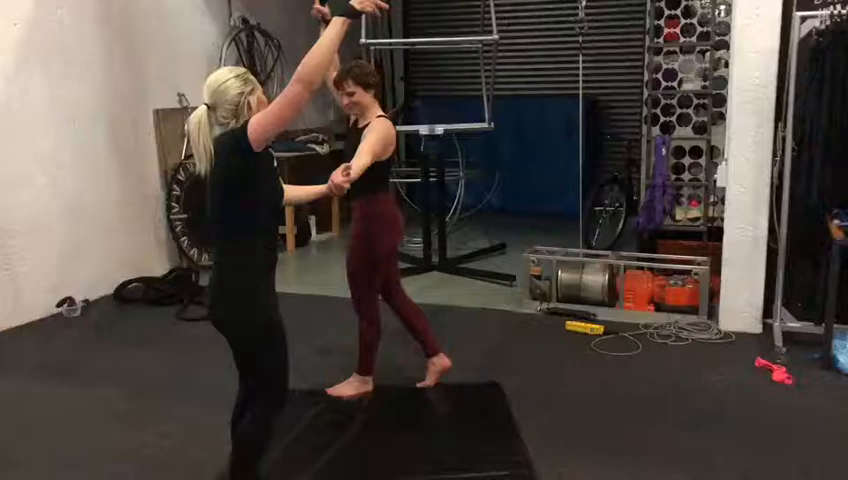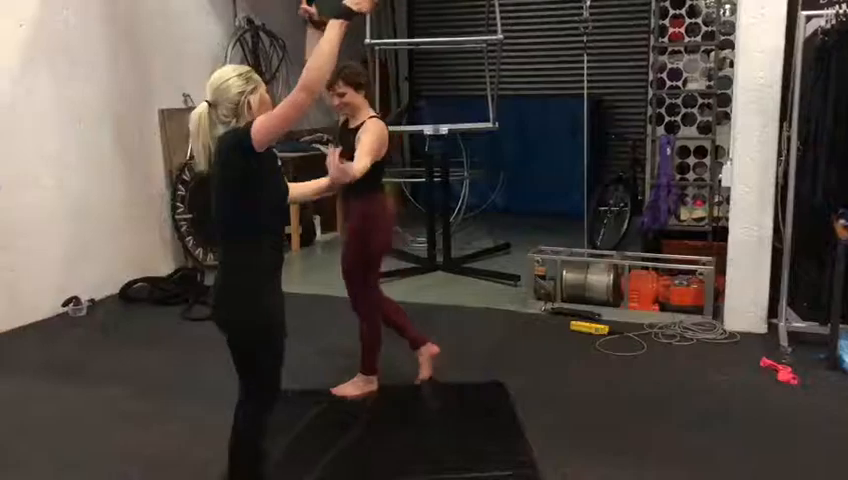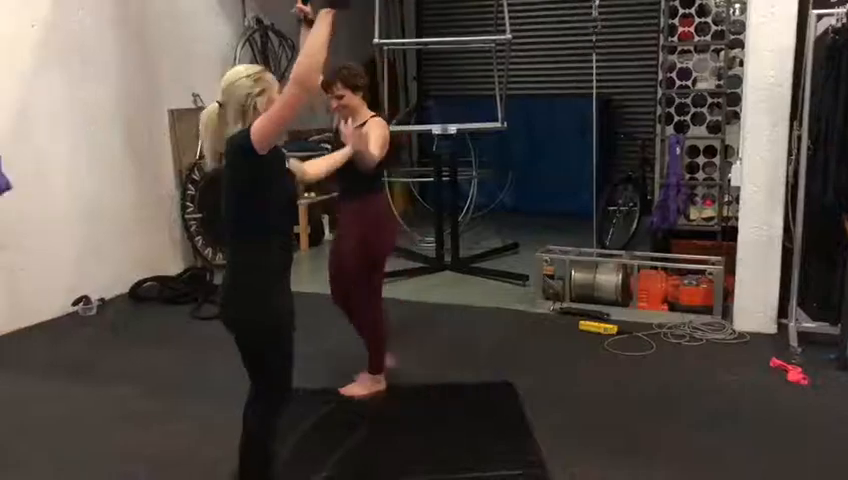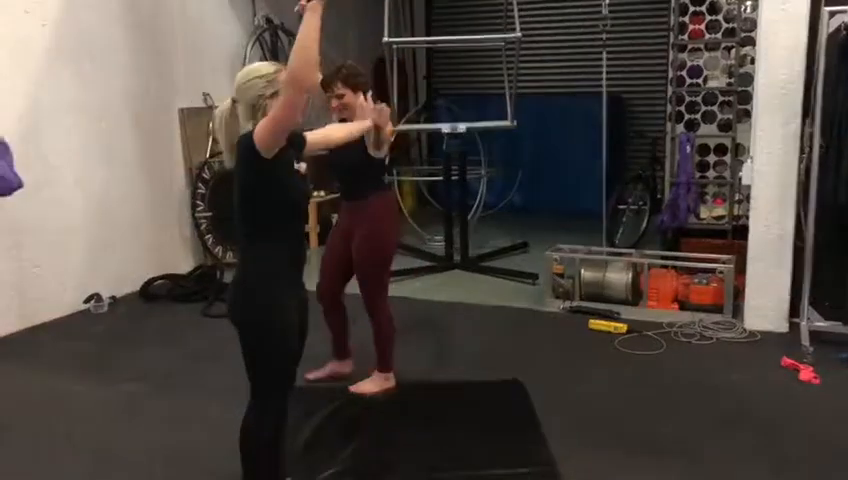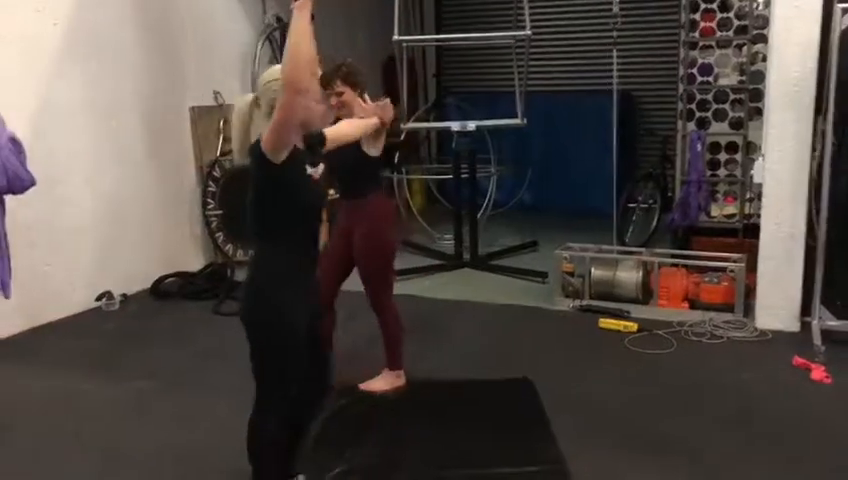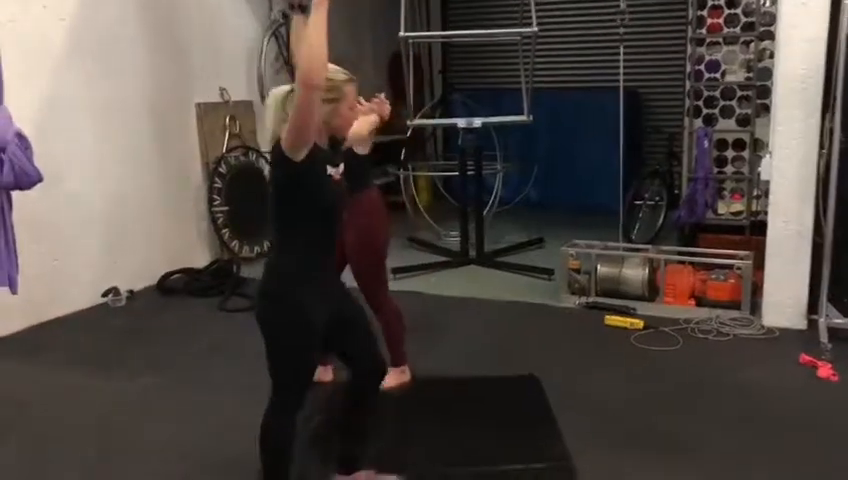
dt=0.2s
person 1, frame 1
left shoulder: (235, 154)
right shoulder: (239, 144)
left elbow: (273, 195)
right elbow: (304, 82)
left wrist: (326, 189)
left hip: (241, 291)
right hip: (243, 296)
left knee: (256, 392)
right knee: (269, 395)
person 1, frame 2
left shoulder: (245, 153)
right shoulder: (241, 144)
left elbow: (279, 194)
right elbow: (309, 87)
left wrist: (329, 184)
left hip: (251, 290)
right hip: (246, 295)
left knee: (258, 393)
right knee: (260, 396)
person 1, frame 3
left shoulder: (261, 155)
right shoulder: (248, 148)
left elbow: (300, 173)
right elbow: (304, 84)
left wrist: (346, 154)
left hip: (270, 289)
right hip: (253, 295)
left knee: (269, 393)
right knee: (270, 396)
person 1, frame 4
left shoulder: (286, 145)
right shoulder: (257, 149)
left elbow: (330, 134)
right elbow: (300, 81)
left wrist: (366, 123)
left hip: (287, 289)
right hip: (261, 295)
left knee: (279, 392)
right knee: (266, 398)
person 1, frame 5
left shoulder: (308, 145)
right shoulder: (272, 154)
left elbow: (347, 128)
right elbow: (295, 85)
left wrist: (376, 120)
left hip: (304, 290)
right hip: (272, 298)
left knee: (313, 389)
right knee: (274, 400)
person 1, frame 6
left shoulder: (326, 147)
right shoulder: (294, 155)
left elbow: (357, 127)
right elbow: (310, 79)
left hip: (325, 289)
right hip: (289, 296)
left knee: (370, 371)
right knee: (289, 399)
person 2, frame 1
left shoulder: (380, 127)
right shoulder: (357, 118)
left elbow: (364, 159)
right elbow: (330, 72)
left wrist: (348, 176)
left hip: (375, 217)
right hip: (373, 215)
left knee: (364, 299)
right knee: (391, 293)
left ankle: (363, 378)
right ankle: (436, 357)
person 2, frame 2
left shoulder: (373, 127)
right shoulder: (345, 119)
left elbow: (362, 165)
left wrist: (346, 171)
left hip: (368, 216)
right hip: (357, 216)
left knee: (362, 297)
right knee: (368, 294)
left ankle: (368, 377)
right ankle: (424, 346)
person 2, frame 3
left shoulder: (375, 126)
right shoulder: (343, 123)
left elbow: (371, 159)
left wrist: (360, 148)
left hip: (371, 217)
right hip: (348, 215)
left knee: (366, 297)
right knee: (343, 294)
left ankle: (375, 376)
right ankle: (380, 354)
person 2, frame 4
left shoulder: (372, 126)
right shoulder: (339, 120)
left elbow: (381, 138)
left wrist: (381, 128)
left hip: (376, 216)
right hip: (348, 215)
left knee: (374, 298)
right knee: (327, 291)
left ankle: (385, 374)
right ankle: (341, 360)
person 2, frame 5
right shoulder: (335, 121)
left elbow: (373, 126)
left hip: (373, 214)
right hip: (346, 213)
left knee: (379, 296)
right knee: (322, 290)
left ankle: (395, 372)
person 2, frame 6
left shoulder: (359, 119)
left elbow: (356, 132)
left wrist: (376, 117)
left hip: (363, 215)
left knee: (376, 295)
left ankle: (400, 368)
right ankle: (323, 365)
